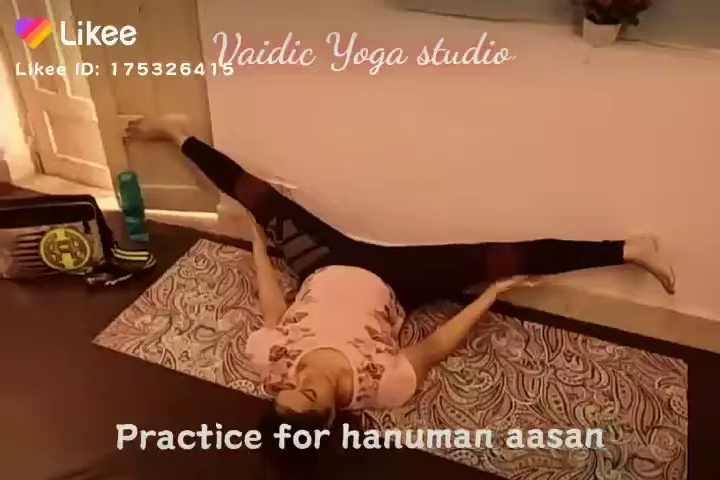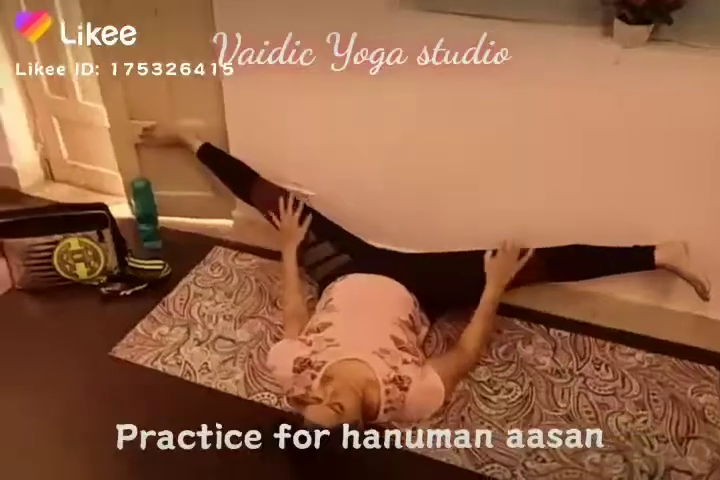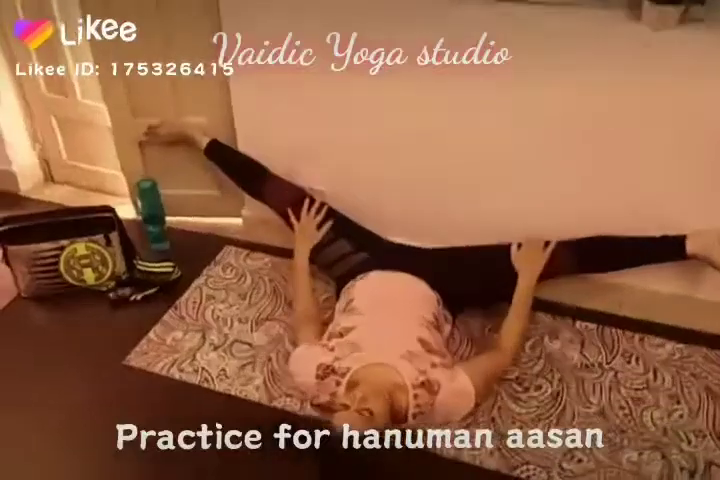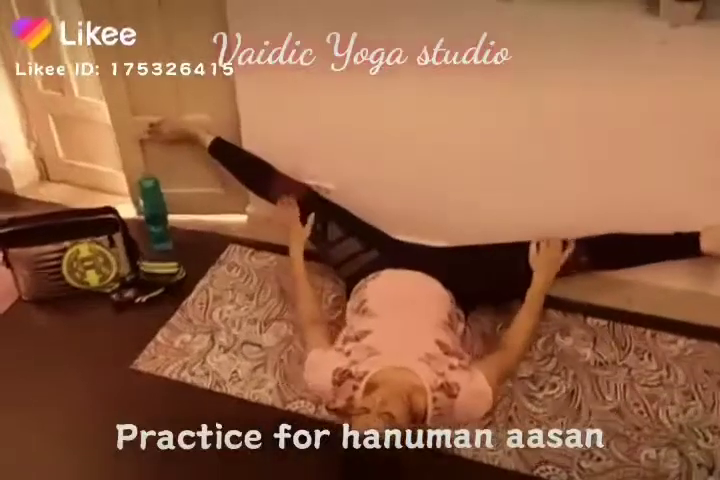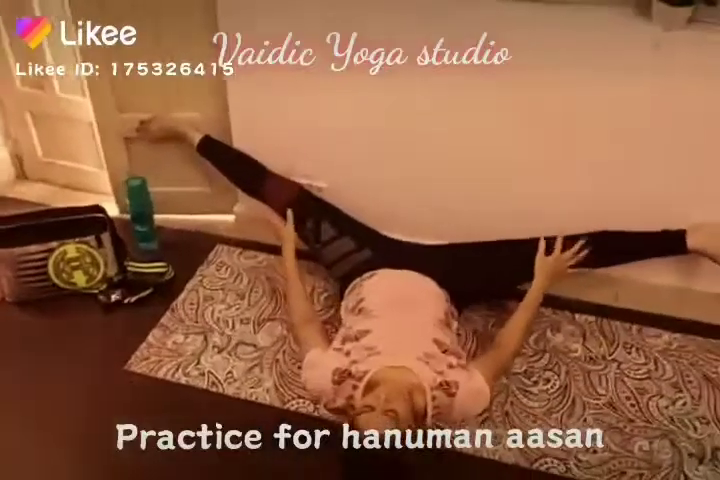
dt=0.3s
person 1, frame 1
left shoulder: (268, 356)
right shoulder: (382, 387)
left elbow: (274, 308)
right elbow: (434, 347)
left wrist: (258, 248)
right wrist: (490, 296)
left hip: (329, 267)
right hip: (386, 281)
left knee: (256, 196)
right knee: (499, 259)
person 1, frame 2
left shoulder: (290, 369)
right shoulder: (411, 400)
left elbow: (294, 316)
right elbow: (466, 352)
left wrist: (289, 250)
right wrist: (496, 285)
left hip: (349, 276)
right hip: (409, 290)
left knee: (275, 200)
right knee: (525, 264)
person 1, frame 3
left shoulder: (312, 375)
right shoulder: (440, 402)
left elbow: (306, 319)
right elbow: (503, 353)
left wrist: (300, 251)
right wrist: (527, 278)
left hip: (369, 273)
right hip: (430, 286)
left knee: (288, 199)
right knee: (551, 257)
person 1, frame 4
left shoulder: (329, 381)
right shoulder: (458, 402)
left elbow: (311, 322)
right elbow: (510, 351)
left wrist: (297, 250)
right wrist: (543, 282)
left hip: (379, 273)
right hip: (443, 284)
left knee: (294, 199)
person 1, frame 5
left shoulder: (328, 381)
right shoulder: (456, 399)
left elbow: (304, 323)
right elbow: (503, 350)
left wrist: (288, 254)
right wrist: (544, 282)
left hip: (372, 272)
right hip: (437, 282)
left knee: (285, 198)
right knee: (557, 252)
